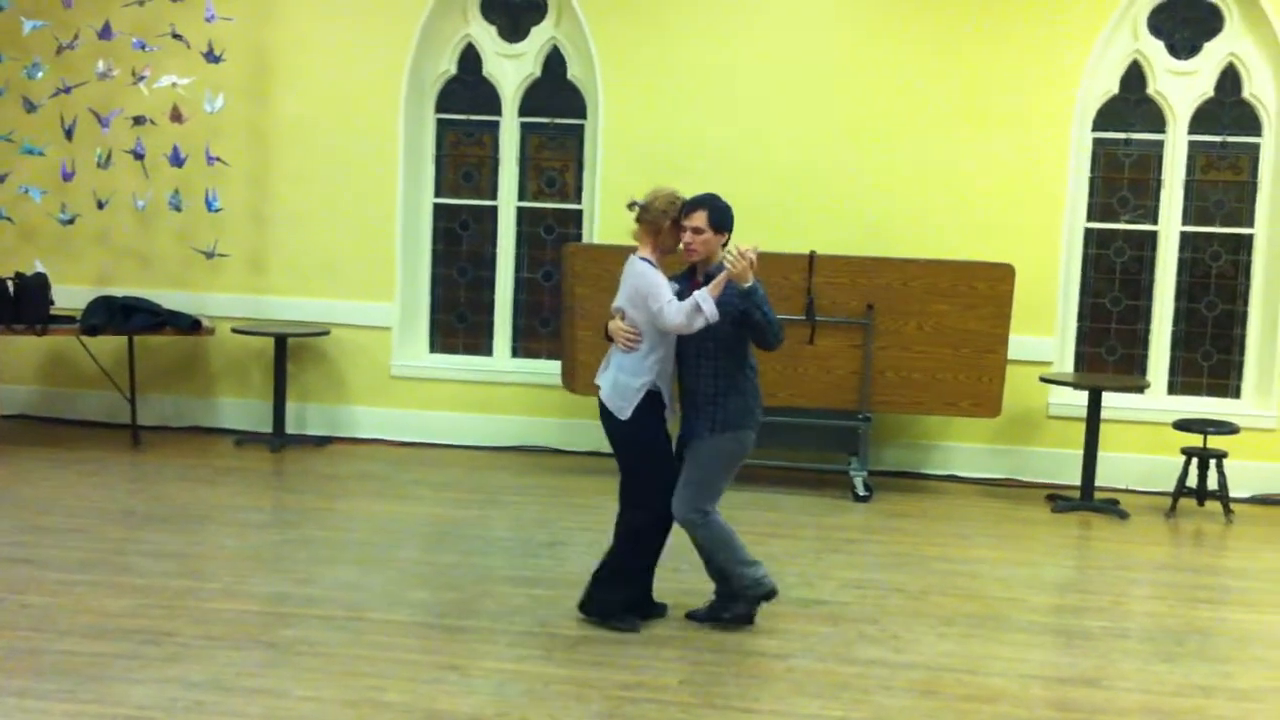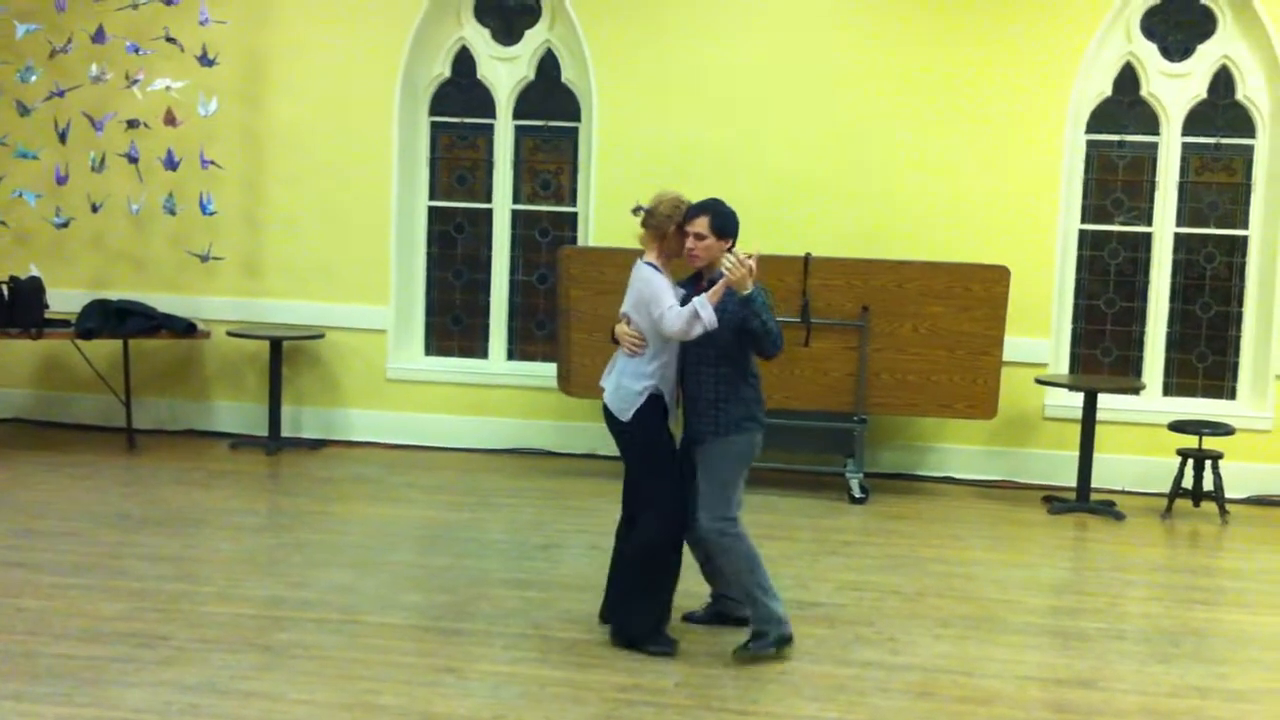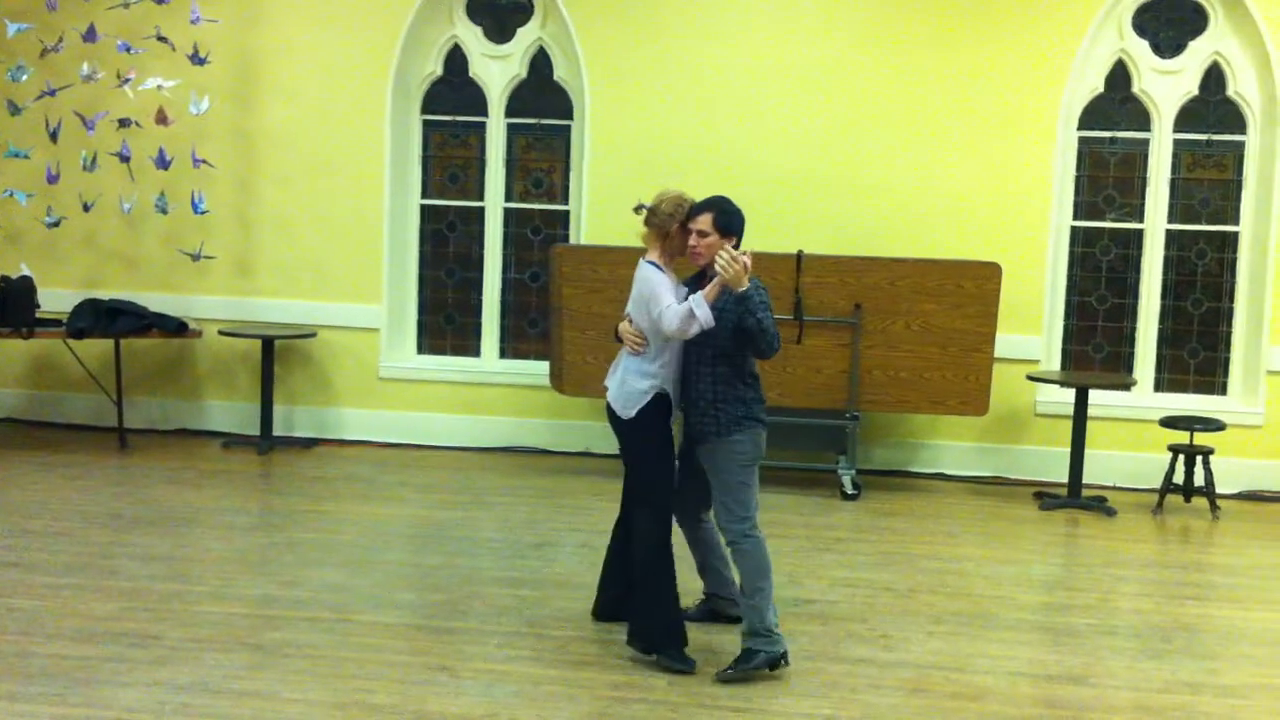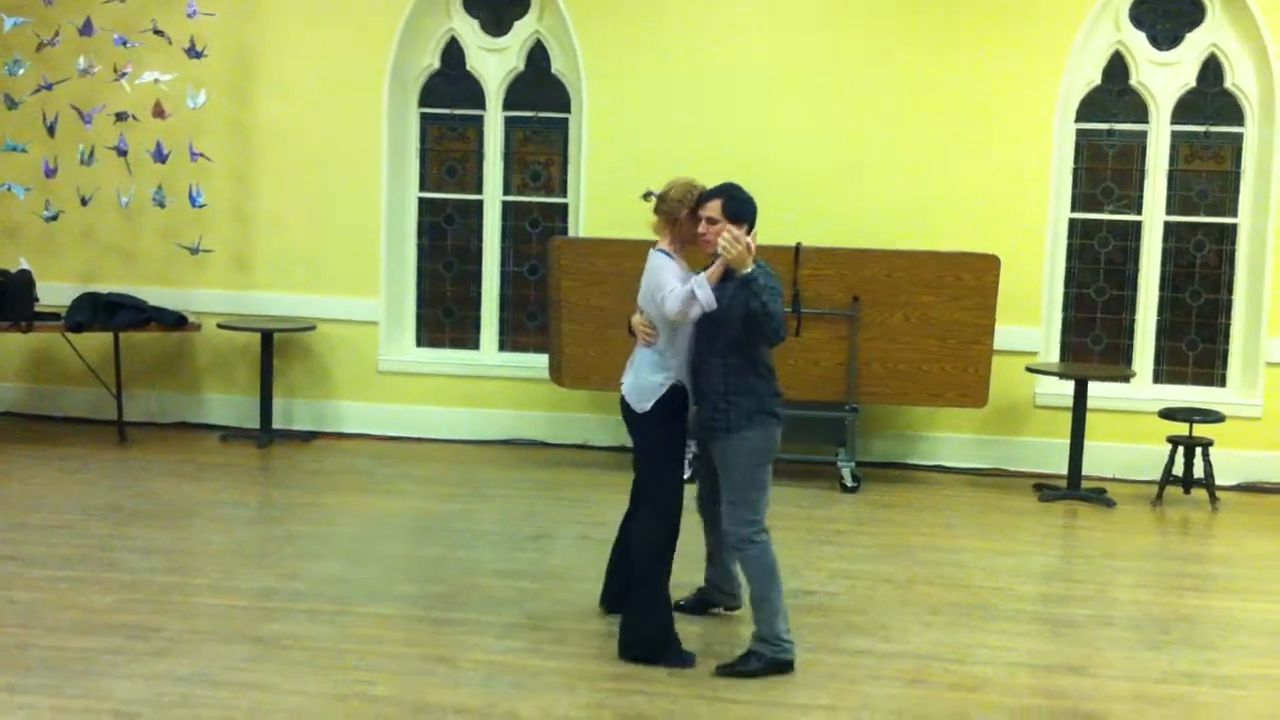
dt=0.2s
person 1, frame 1
left shoulder: (642, 268)
right shoulder: (646, 275)
right elbow: (677, 319)
right wrist: (724, 278)
left hip: (632, 398)
right hip: (633, 402)
left knee: (645, 500)
right knee: (655, 502)
left ankle: (631, 597)
right ankle: (605, 598)
person 1, frame 2
left shoulder: (651, 273)
right shoulder: (651, 278)
right elbow: (677, 325)
right wrist: (724, 285)
left hip: (639, 402)
right hip: (637, 405)
left knee: (644, 506)
right knee: (667, 508)
left ankle: (626, 609)
right ankle: (638, 622)
person 1, frame 3
left shoulder: (657, 274)
right shoulder: (653, 277)
right elbow: (674, 324)
right wrist: (720, 283)
left hip: (642, 402)
right hip: (641, 405)
left knee: (640, 505)
right knee: (655, 513)
left ankle: (616, 598)
right ankle: (656, 632)
person 1, frame 4
left shoulder: (670, 263)
right shoulder: (663, 265)
right elbow: (679, 308)
right wrist: (722, 265)
left hip: (658, 397)
right hip: (656, 399)
left knee: (650, 500)
right knee: (660, 511)
left ankle: (621, 592)
right ankle: (647, 636)
person 2, frame 1
left shoulder: (738, 288)
right shoulder: (678, 286)
left elbow: (771, 340)
right elbow: (642, 320)
left wrist: (747, 285)
right wrist: (615, 326)
left hip: (729, 419)
right hip: (697, 417)
left knee: (690, 509)
right knee: (697, 509)
left ankle: (753, 582)
right ankle: (733, 597)
person 2, frame 2
left shoulder: (744, 294)
right shoulder: (684, 290)
left elbow: (771, 348)
right elbow: (650, 327)
left wrist: (747, 292)
right wrist: (622, 330)
left hip: (733, 425)
right hip: (698, 424)
left knee: (718, 521)
right knee: (687, 515)
left ankle: (771, 622)
right ankle: (730, 602)
person 2, frame 3
left shoulder: (746, 291)
right shoulder: (690, 287)
left elbow: (768, 347)
left wrist: (742, 289)
right wrist: (626, 328)
left hip: (735, 427)
right hip: (698, 424)
left knee: (739, 528)
right knee: (688, 511)
left ankle: (765, 641)
right ankle: (723, 599)
person 2, frame 4
left shoulder: (757, 278)
left elbow: (774, 332)
left wrist: (745, 270)
right wrist: (640, 320)
left hip: (749, 422)
right hip: (715, 418)
left knee: (746, 530)
right knee: (711, 507)
left ankle: (774, 646)
right ankle: (720, 589)
